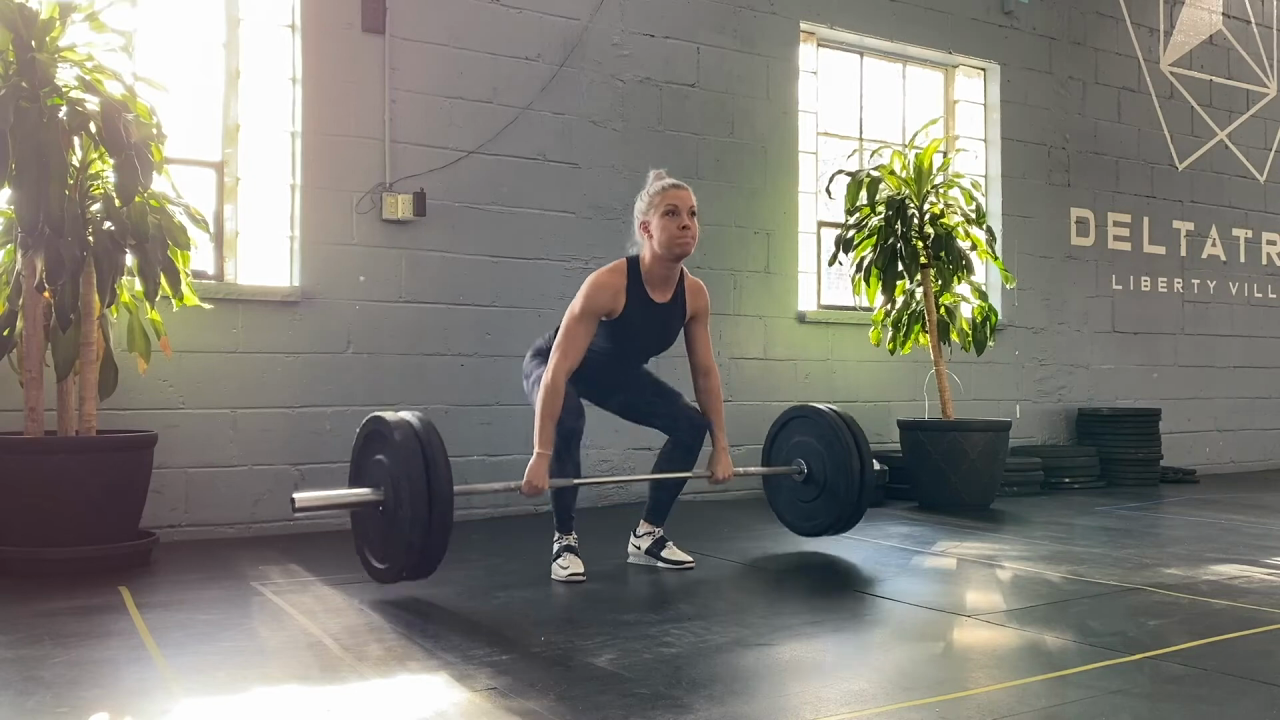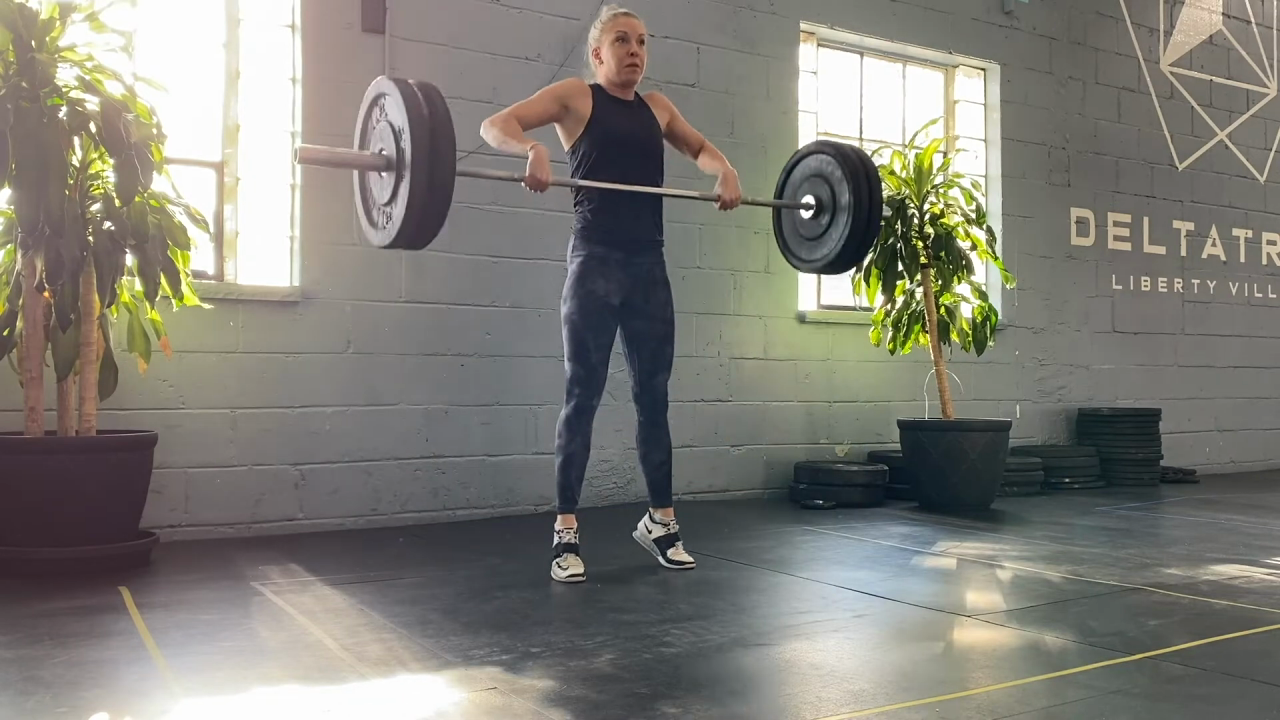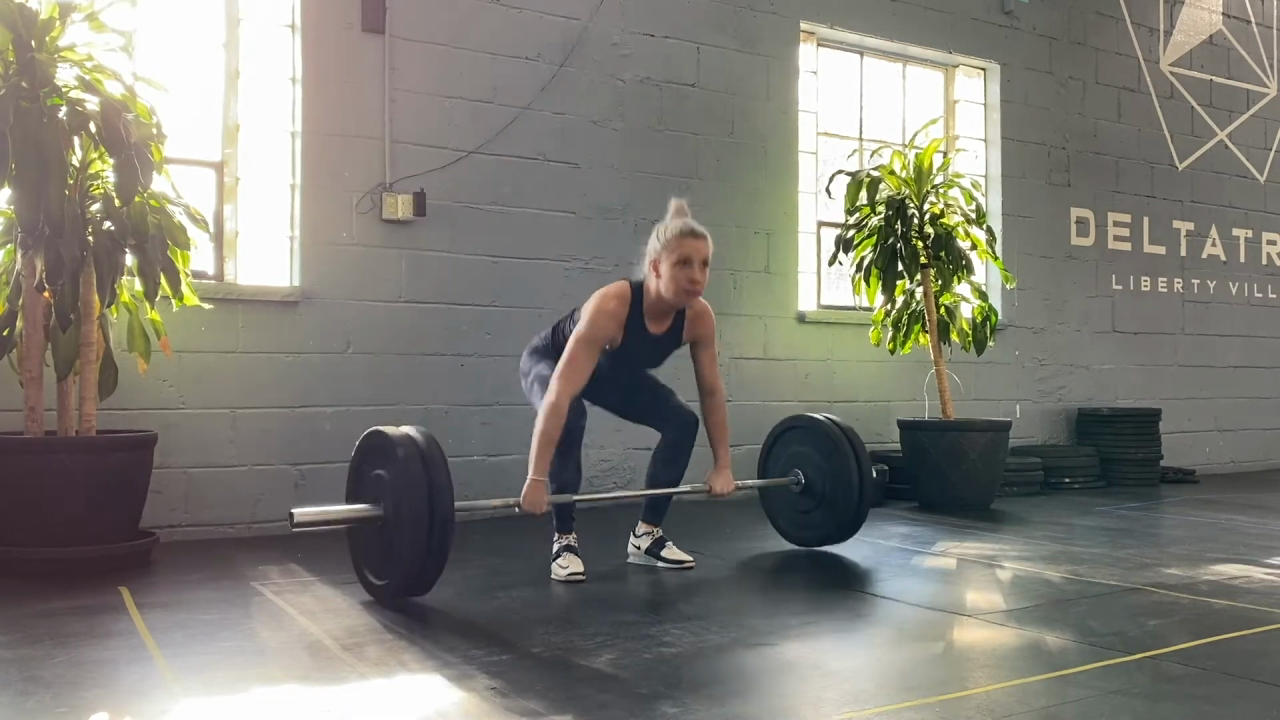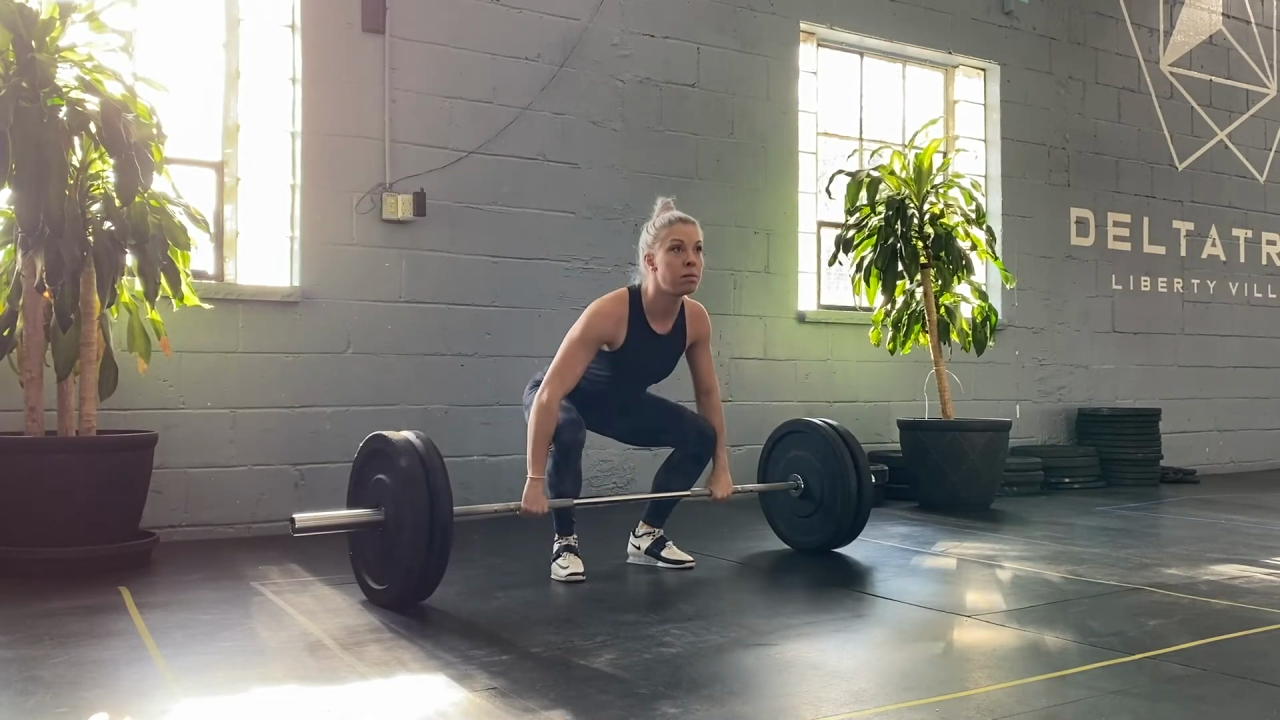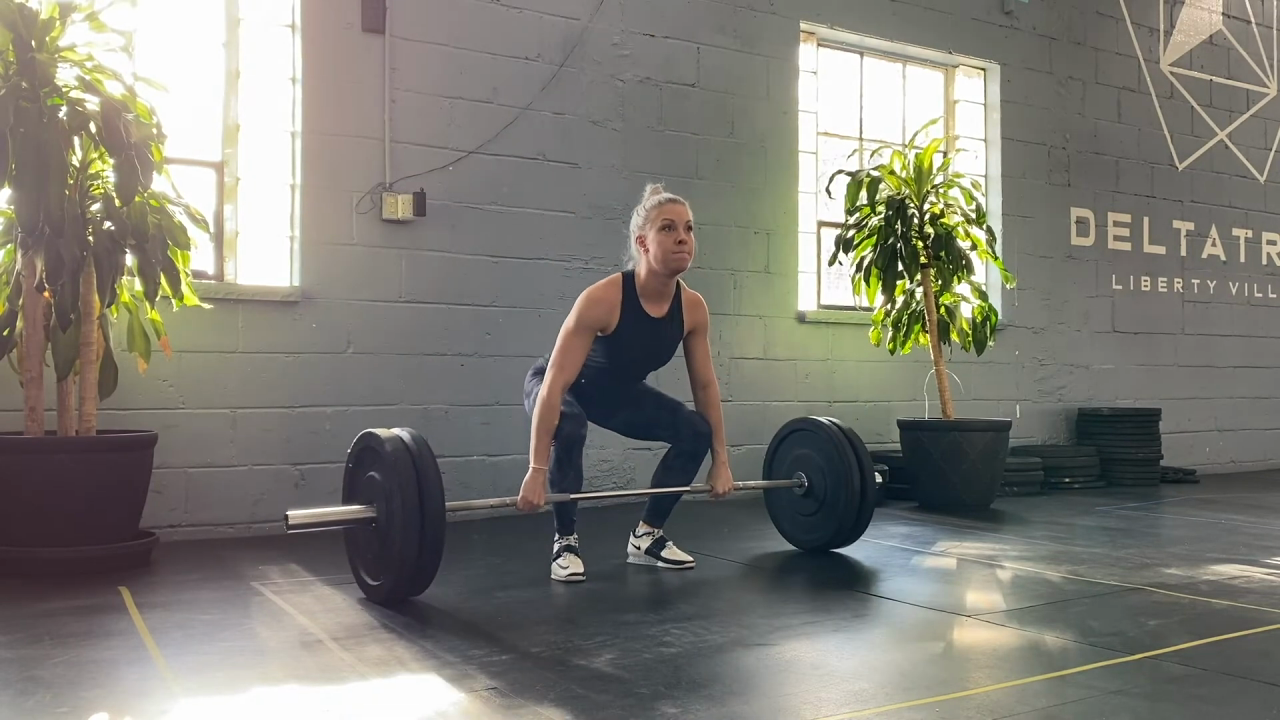
dt=1s
person 1, frame 1
left shoulder: (694, 294)
right shoulder: (607, 285)
left elbow: (705, 371)
right elbow: (559, 371)
left wrist: (721, 447)
right wrist: (541, 456)
left hip: (620, 374)
right hip: (554, 366)
left knee: (691, 424)
right knee: (567, 421)
left ankle: (648, 535)
right ankle: (565, 541)
person 1, frame 2
left shoulder: (656, 106)
right shoulder: (574, 96)
left elbow: (701, 147)
right elbow: (494, 124)
left wrist: (725, 172)
right wrist: (534, 151)
left hip: (650, 267)
right hip: (595, 264)
left knee: (654, 397)
right knee: (583, 398)
left ankle: (660, 520)
right ankle: (565, 530)
person 1, frame 3
left shoulder: (699, 318)
right shoulder: (610, 307)
left elbow: (711, 392)
right elbow: (559, 397)
left wrist: (722, 467)
right wrist: (536, 480)
left hip: (614, 374)
right hip: (550, 360)
left knee: (683, 423)
right knee: (571, 423)
left ankle: (647, 535)
right ankle: (565, 542)
person 1, frame 4
left shoulder: (695, 319)
right shoulder: (610, 312)
left elbow: (708, 393)
right elbow: (549, 395)
left wrist: (721, 467)
right wrist: (535, 480)
left hip: (621, 401)
right hip: (566, 396)
left knee: (700, 434)
right knee: (566, 433)
left ankle: (647, 535)
right ankle: (564, 542)
person 1, frame 5
left shoulder: (692, 307)
right shoulder: (602, 299)
left elbow: (705, 384)
right elbow: (554, 386)
left wrist: (721, 460)
right wrist: (537, 470)
left hip: (620, 390)
right hip: (563, 387)
left knee: (696, 430)
right knee: (569, 429)
left ankle: (647, 535)
right ankle: (565, 542)
